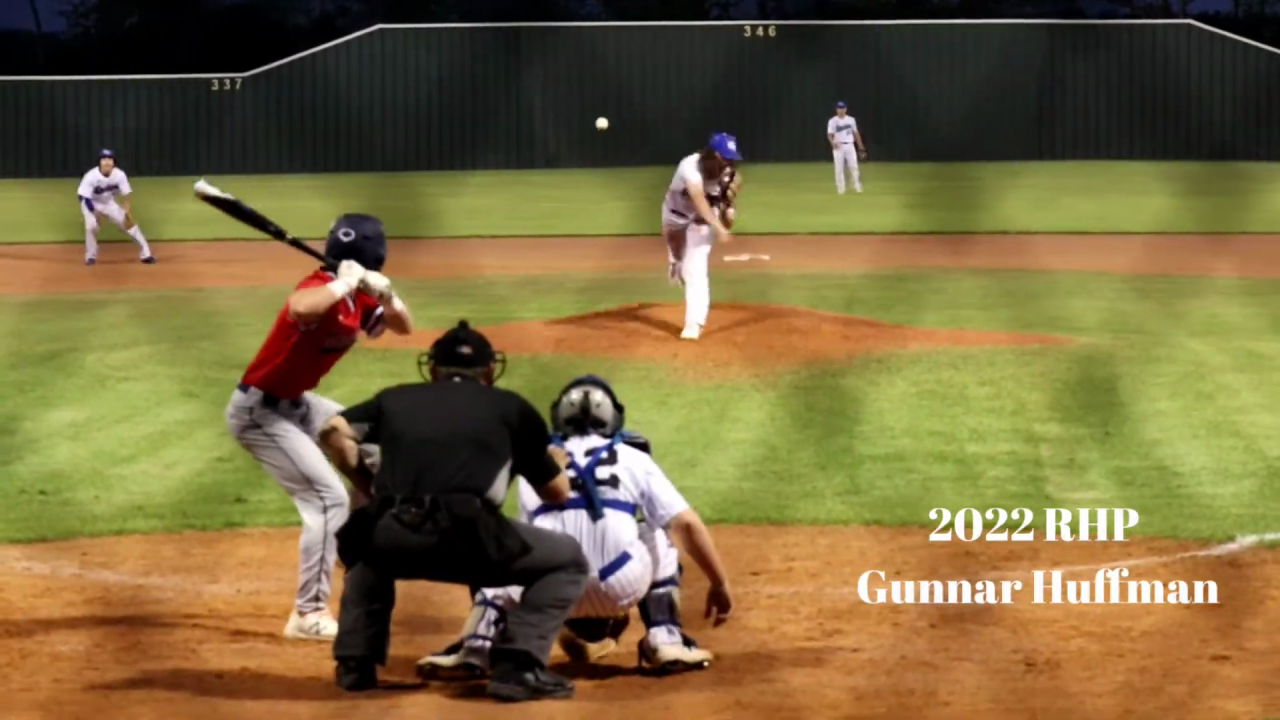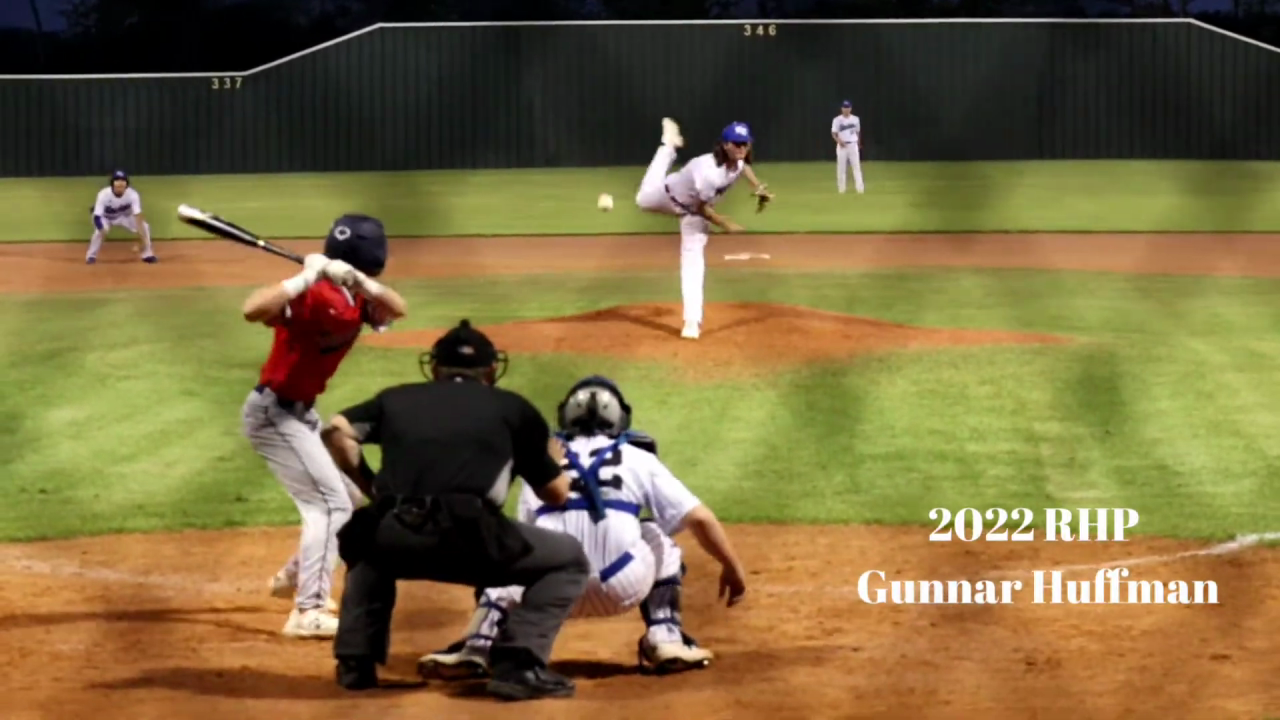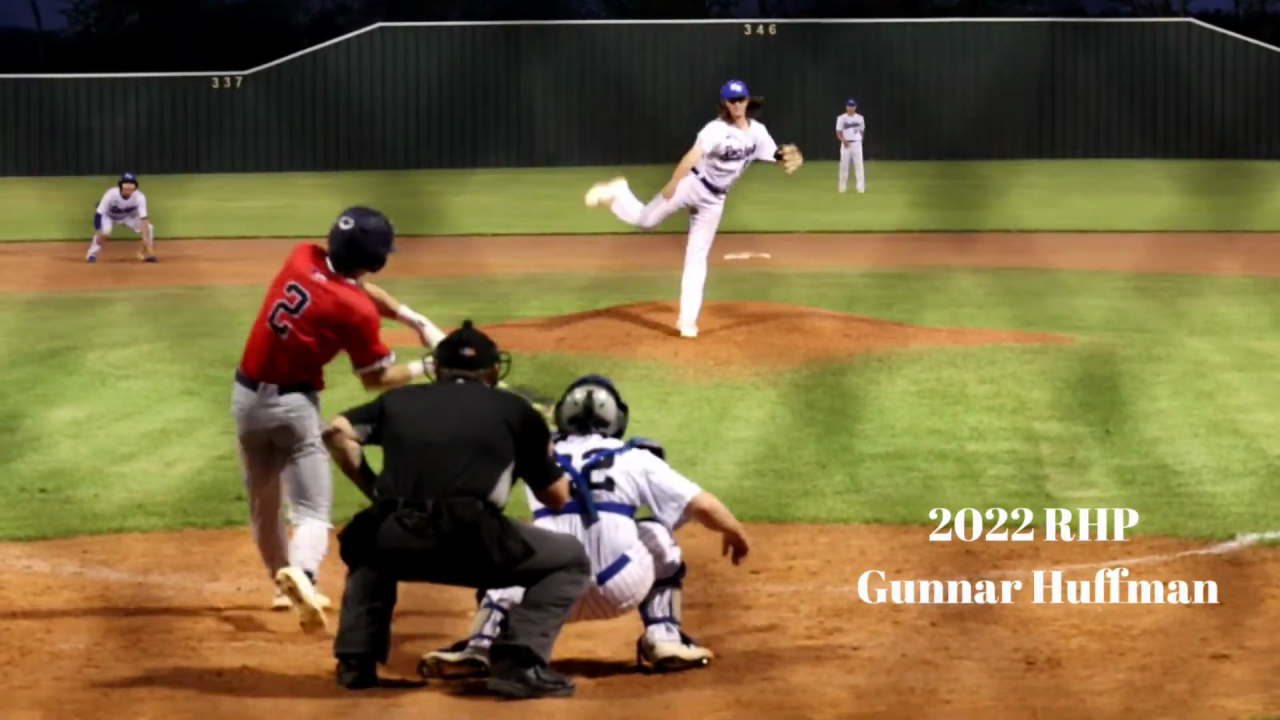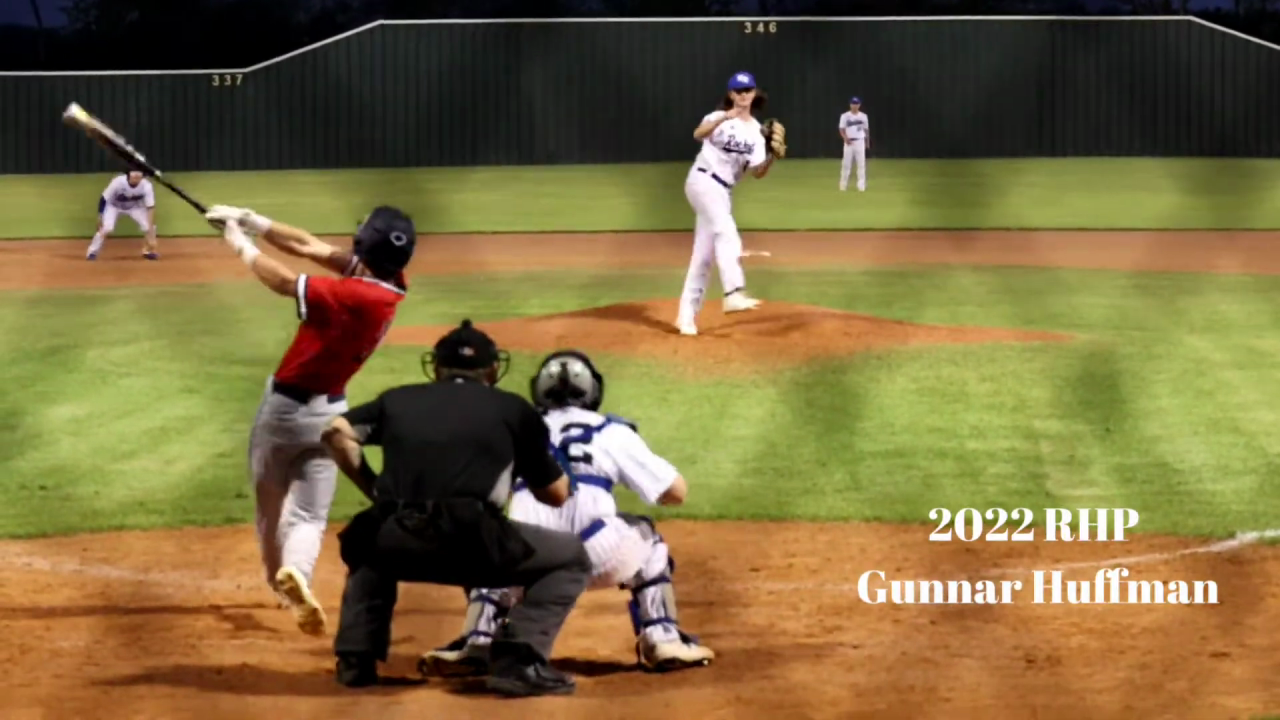
dt=0.2s
person 1, frame 1
left shoulder: (357, 298)
right shoulder: (321, 288)
left elbow: (403, 327)
right elbow: (300, 309)
left wrist: (386, 294)
right wrist: (344, 283)
left hip: (291, 402)
right hip: (259, 411)
left knee: (367, 443)
right knee: (328, 500)
right ankle: (309, 615)
person 1, frame 2
left shoulder: (354, 294)
right shoulder: (311, 294)
left elbow: (395, 309)
right elbow: (253, 309)
left wrist: (357, 279)
right wrist: (303, 278)
left hip: (298, 409)
right hip: (275, 412)
left knee: (349, 496)
right knee: (331, 505)
left ankle: (296, 577)
right ankle: (308, 612)
person 1, frame 3
left shoulder: (304, 258)
right shoulder: (359, 310)
right elbow: (378, 380)
left wrist: (417, 321)
right wrist: (428, 365)
left hip: (246, 399)
right hip: (290, 406)
left knee: (264, 506)
right knee: (310, 511)
left ankle: (285, 583)
right ankle: (298, 575)
person 1, frame 4
left shoulder: (350, 294)
right shoulder: (390, 294)
left elbow: (282, 281)
right elbow: (311, 246)
left wrist: (241, 243)
right wrist: (252, 220)
left hip: (288, 407)
right hip: (328, 413)
left knee: (270, 505)
right knee: (309, 516)
left ankle: (281, 575)
right ankle: (296, 571)
person 2, frame 1
left shoulder: (395, 398)
right shoulder: (511, 406)
left elbow: (333, 430)
right elbow: (557, 492)
left wrist: (369, 489)
right wrist: (555, 459)
left hip: (392, 540)
right hip: (465, 540)
left knee: (371, 538)
right knee: (568, 560)
left ankle: (355, 661)
right ankle: (518, 667)
person 2, frame 2
left shoulder: (397, 398)
right shoulder: (513, 407)
left elbow: (335, 430)
right elbow: (556, 493)
left wrist: (372, 488)
right wrist: (552, 456)
left hip: (394, 540)
right hip: (467, 540)
left knee: (372, 538)
right knee: (569, 560)
left ankle: (355, 660)
right ankle: (519, 665)
person 2, frame 3
left shoulder: (399, 399)
right shoulder: (515, 408)
left elbow: (337, 431)
right elbow: (557, 496)
left wrist: (373, 490)
right wrist: (546, 455)
left hip: (396, 542)
right hip: (469, 542)
left knee: (373, 541)
right knee: (570, 559)
left ankle: (356, 659)
right ankle: (520, 663)
person 2, frame 4
left shoulder: (398, 399)
right shoulder: (514, 408)
left elbow: (337, 432)
right elbow: (556, 495)
left wrist: (374, 491)
right wrist: (538, 452)
left hip: (396, 543)
right hip: (469, 542)
left knee: (374, 538)
right knee: (572, 558)
left ankle: (356, 657)
right ankle: (519, 661)
person 3, frame 1
right shoulder: (633, 458)
right elbow: (687, 524)
right wrist: (720, 584)
right hip: (621, 584)
right knee: (658, 542)
left ankle: (473, 651)
right ankle: (665, 641)
person 3, frame 2
right shoulder: (638, 458)
right elbow: (700, 519)
right wrist: (733, 568)
right hip: (622, 585)
right knee: (659, 538)
left ankle: (476, 649)
right ankle: (664, 640)
person 3, frame 3
right shoulder: (635, 458)
right elbow: (703, 506)
right wrist: (737, 534)
right hip: (620, 588)
right knee: (658, 537)
left ankle: (479, 647)
right ankle: (664, 638)
person 3, frame 4
right shoulder: (614, 433)
right elbow: (675, 492)
right wrist: (646, 482)
right hip: (599, 555)
right knee: (645, 540)
left ankle: (477, 643)
right ankle: (661, 638)
person 4, frame 1
left shoulder: (725, 172)
right shoulder: (691, 166)
right elbow: (698, 196)
right wrist: (717, 226)
left hip: (703, 221)
right hip: (675, 216)
left knee: (696, 267)
right knee: (680, 260)
left ankle: (694, 322)
right ankle: (676, 265)
person 4, frame 2
left shoulder: (738, 160)
right shoulder: (708, 171)
right elbow: (702, 208)
left wrist: (757, 186)
right wrist: (725, 225)
left hip: (696, 211)
right hip: (673, 199)
left knee: (693, 260)
right knee: (643, 199)
left ankle: (692, 321)
right ankle: (669, 144)
person 4, frame 3
left shoulder: (758, 131)
right shoulder: (715, 129)
left elbow: (776, 156)
right elbow: (692, 155)
left wrist: (788, 158)
right wrist: (673, 182)
left hip: (714, 199)
right hip: (691, 184)
left knee: (698, 256)
right knee: (645, 219)
left ankle: (688, 318)
right ankle: (614, 194)
person 4, frame 4
left shoulder: (757, 131)
right shoulder: (719, 117)
left elbow: (758, 173)
right elbow: (698, 133)
left wrist: (772, 154)
right wrist: (723, 119)
left hip: (721, 191)
right hip: (703, 181)
left knee: (704, 253)
right knee: (726, 230)
left ankle: (687, 316)
right ankle: (733, 292)
